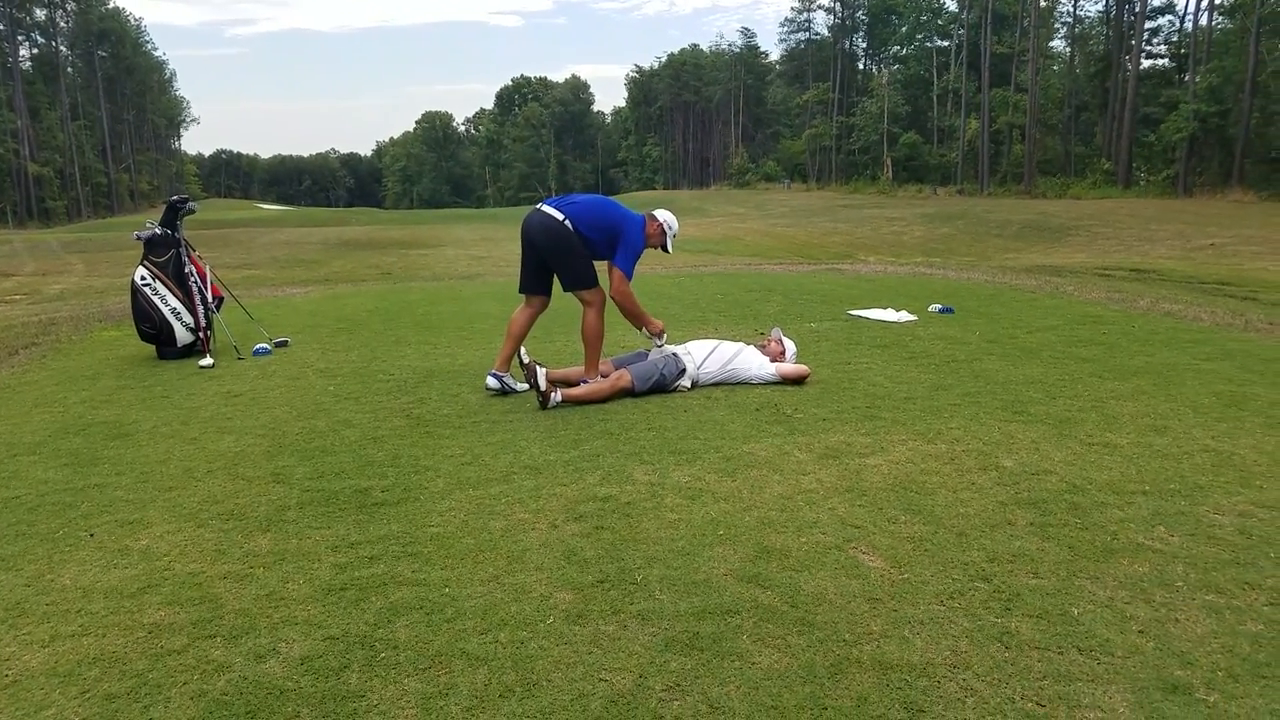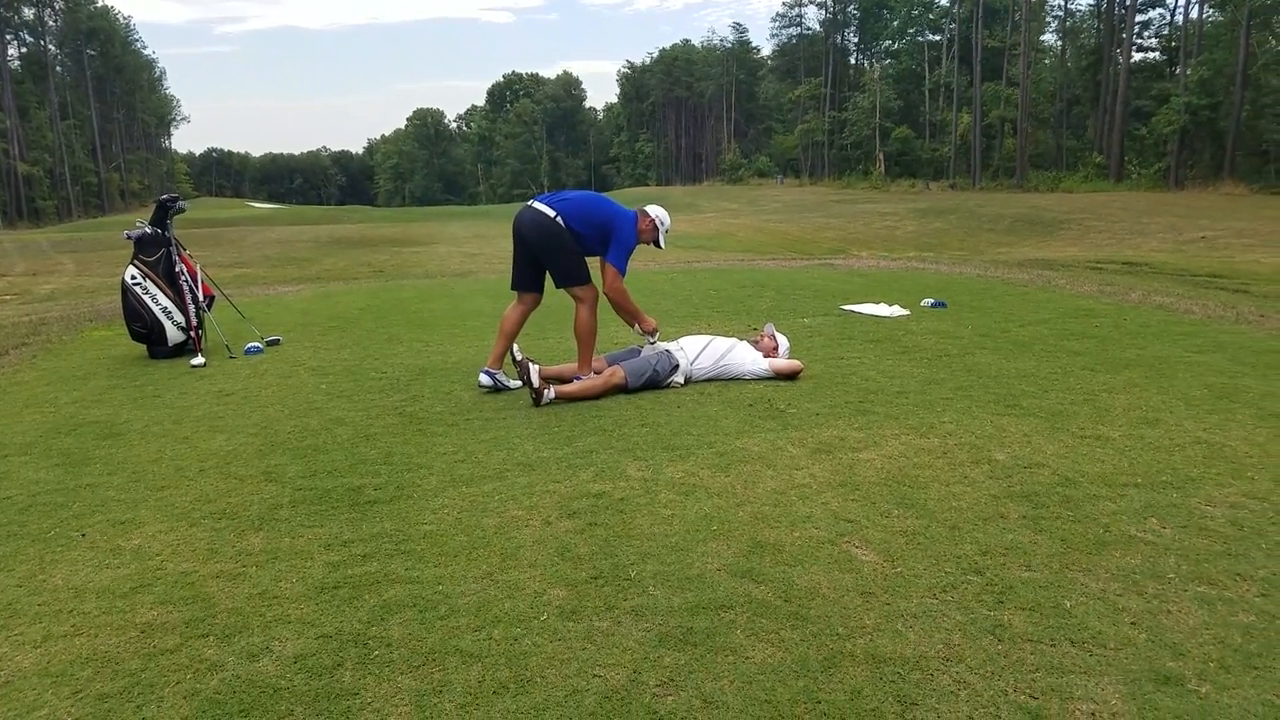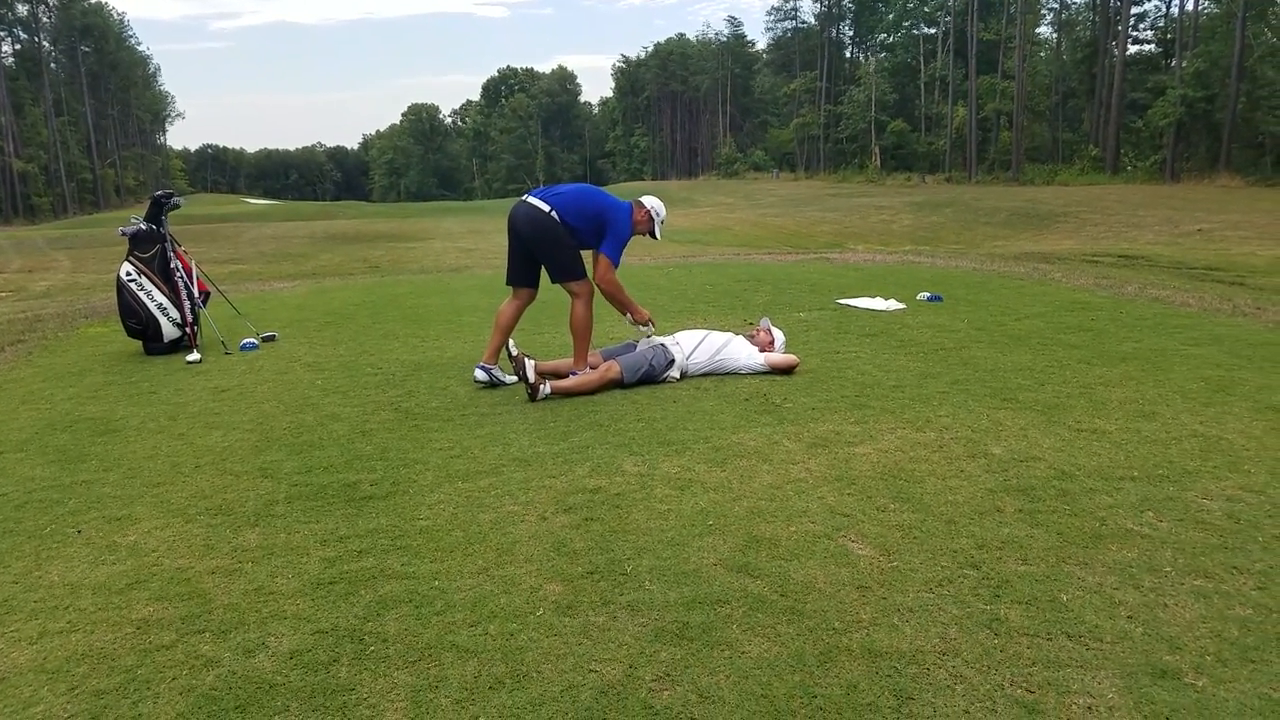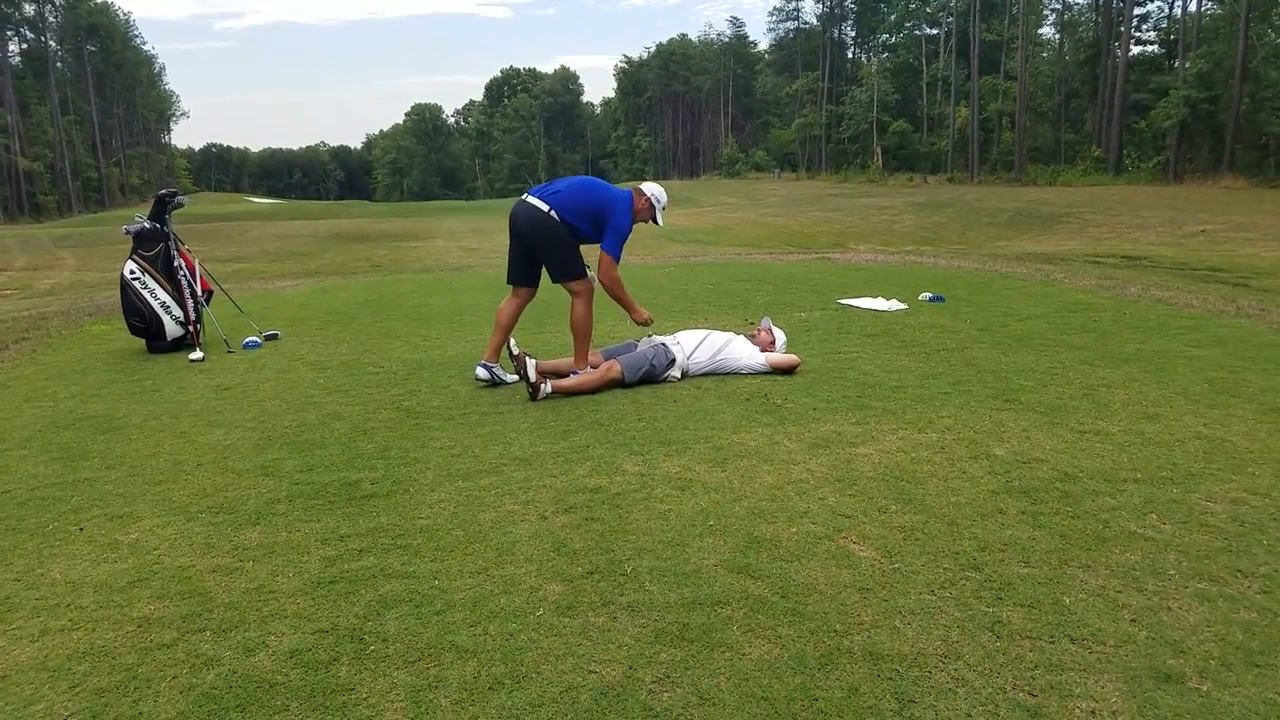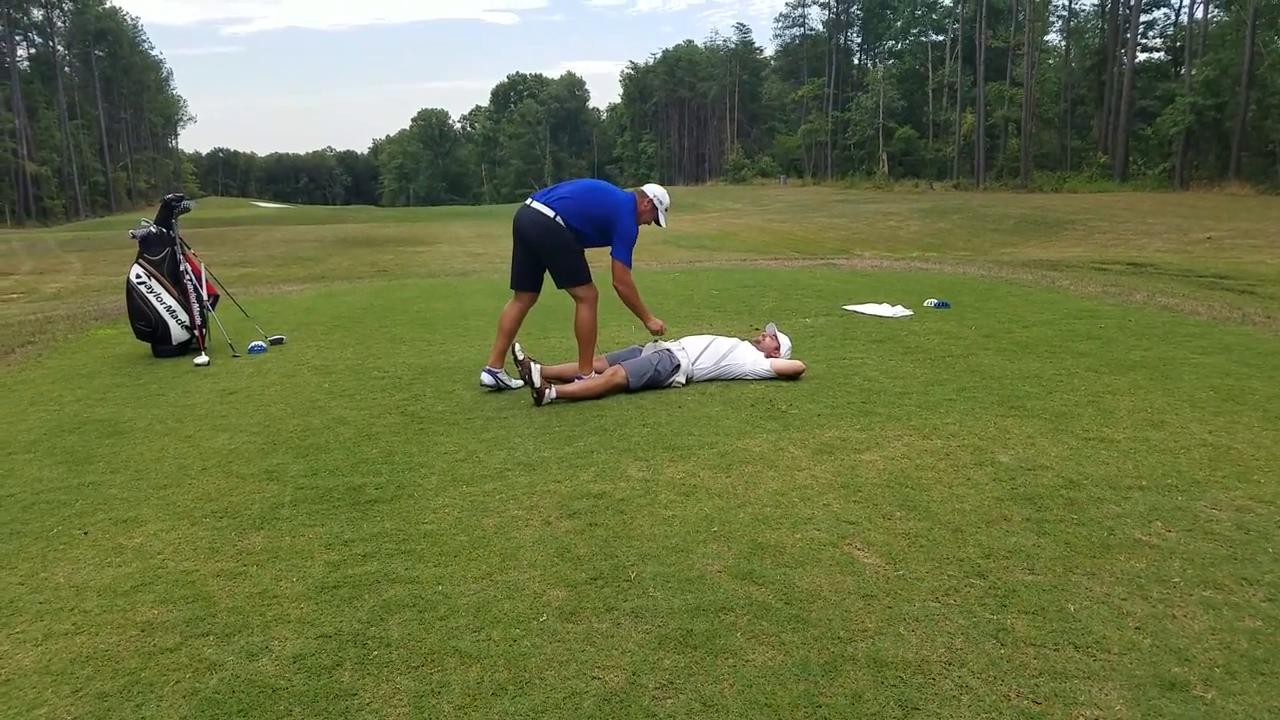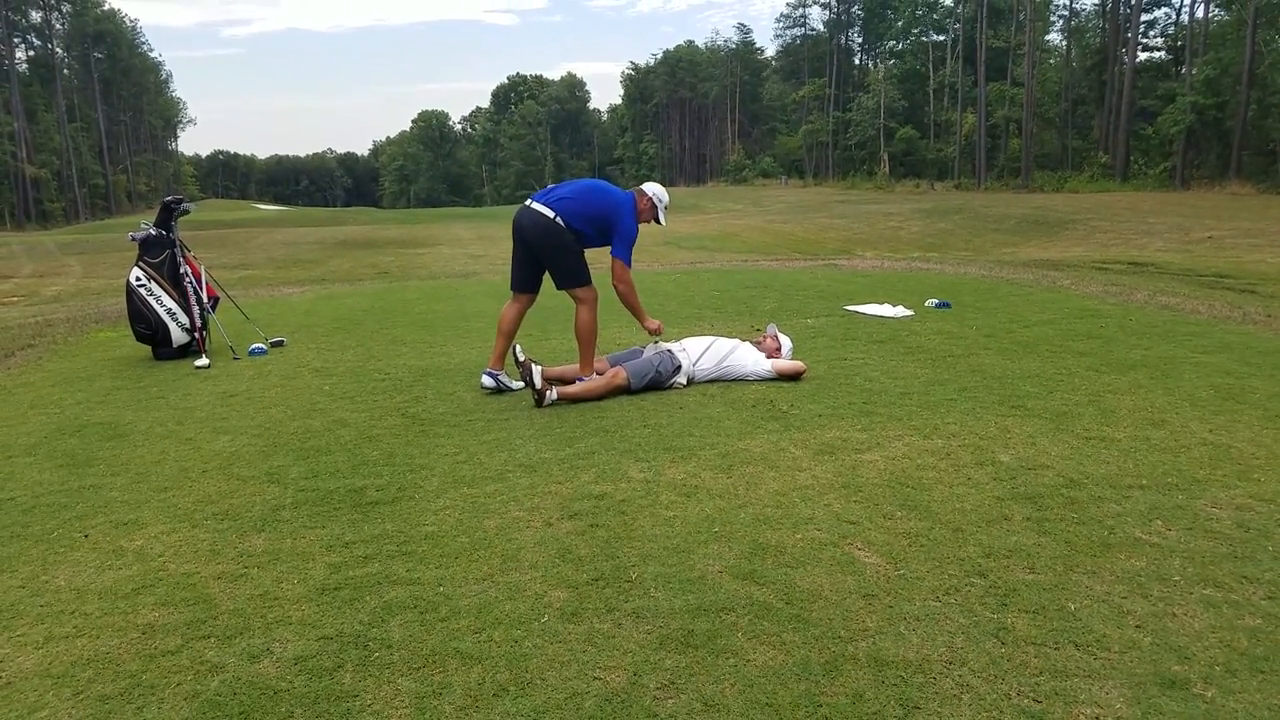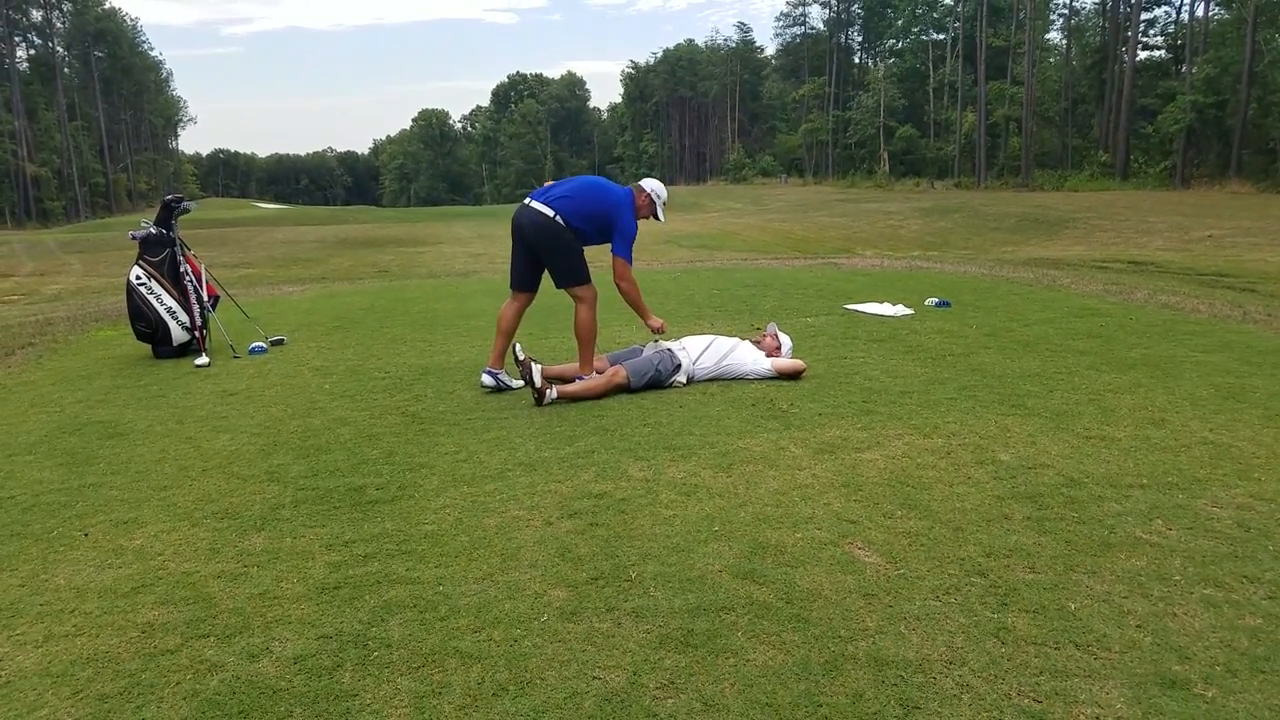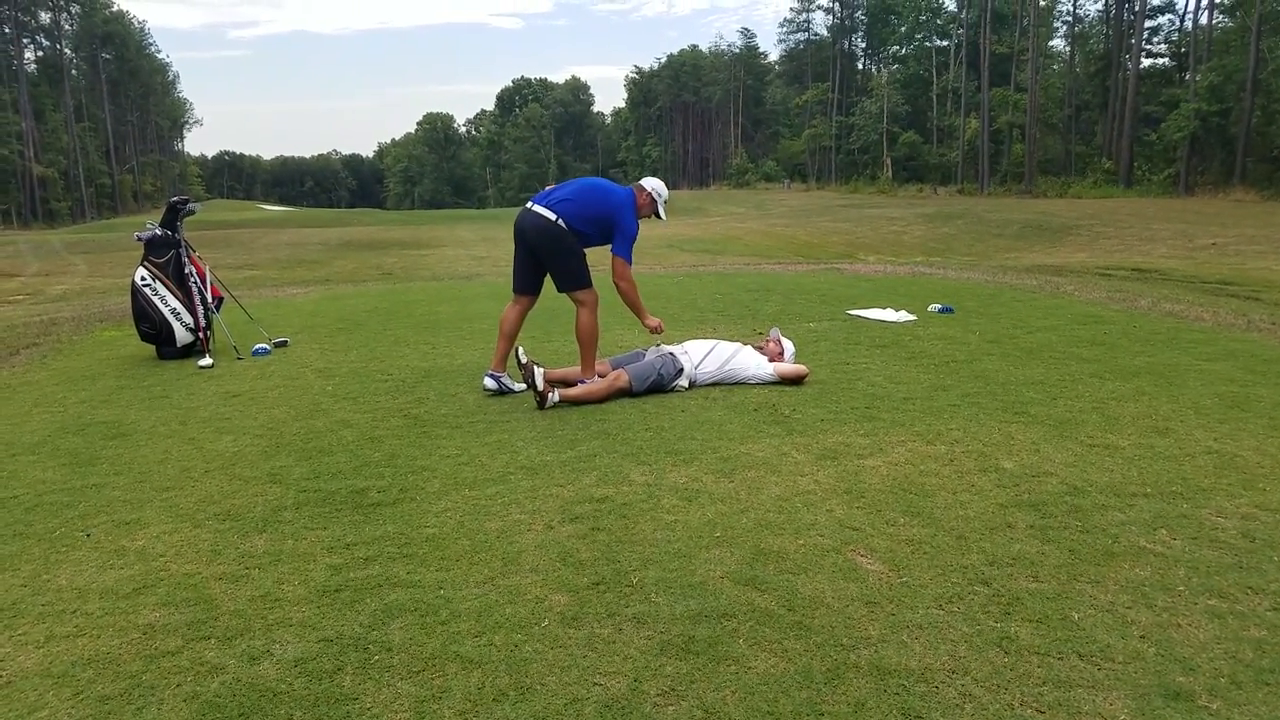
dt=0.3s
person 1, frame 1
left shoulder: (760, 366)
right shoulder: (746, 350)
left elbow: (803, 371)
left wrist: (788, 375)
left hip: (682, 368)
right hip: (675, 352)
left knee: (619, 380)
right knee: (605, 367)
left ankle: (555, 395)
right ankle: (544, 374)
person 1, frame 2
left shoulder: (753, 362)
right shoulder: (739, 345)
left elbow: (796, 366)
left wrist: (780, 368)
left hip: (675, 364)
right hip: (667, 348)
left knee: (612, 377)
right knee: (597, 364)
left ankle: (548, 392)
right ankle: (536, 371)
person 1, frame 3
left shoulder: (749, 356)
right shoulder: (735, 340)
left elbow: (792, 360)
left wrist: (776, 363)
left hip: (671, 359)
right hip: (664, 343)
left knee: (608, 372)
right knee: (593, 359)
left ankle: (544, 388)
right ankle: (533, 366)
person 1, frame 4
left shoulder: (751, 356)
right shoulder: (736, 340)
left elbow: (793, 360)
left wrist: (776, 358)
left hip: (672, 358)
right hip: (664, 342)
left knee: (609, 371)
right knee: (593, 358)
left ankle: (545, 386)
right ankle: (533, 365)
person 1, frame 5
left shoulder: (755, 362)
right shoulder: (741, 346)
left elbow: (798, 367)
left wrist: (783, 369)
left hip: (677, 364)
right hip: (670, 348)
left knee: (614, 376)
right knee: (599, 363)
left ankle: (550, 392)
right ankle: (539, 370)
person 1, frame 6
left shoulder: (756, 363)
right shoulder: (742, 347)
left elbow: (799, 367)
left wrist: (784, 371)
left hip: (677, 365)
right hip: (669, 349)
left knee: (615, 378)
right knee: (599, 365)
left ankle: (550, 394)
right ankle: (539, 372)
person 1, frame 7
left shoulder: (756, 362)
right shoulder: (742, 345)
left elbow: (799, 366)
left wrist: (786, 373)
left hip: (677, 364)
right hip: (670, 347)
left knee: (615, 376)
right knee: (599, 363)
left ankle: (550, 392)
right ankle: (539, 370)
person 1, frame 8
left shoulder: (759, 367)
right shoulder: (745, 351)
left elbow: (802, 371)
left wrist: (787, 379)
left hip: (680, 368)
right hip: (671, 352)
left knee: (617, 381)
right knee: (601, 367)
left ankle: (552, 395)
right ankle: (541, 374)
person 2, frame 1
left shoulder: (622, 223)
right shoulder: (634, 232)
left elbow: (618, 288)
right elbow: (618, 292)
left wrist: (642, 326)
right wrist: (649, 323)
left hip: (535, 221)
right hip: (556, 228)
left knee: (534, 304)
right knee: (594, 301)
left ankle: (499, 373)
right ankle: (590, 379)
person 2, frame 2
left shoulder: (613, 219)
right shoulder: (626, 228)
left elbow: (611, 286)
right elbow: (612, 289)
left wrist: (635, 324)
right wrist: (642, 319)
left hip: (527, 217)
right hip: (547, 225)
left knee: (526, 301)
right knee: (586, 298)
left ankle: (491, 370)
right ankle: (583, 375)
person 2, frame 3
left shoulder: (608, 210)
right shoulder: (621, 219)
left elbow: (602, 277)
right elbow: (603, 280)
left wrist: (627, 312)
right wrist: (635, 310)
left hip: (521, 212)
right hip: (543, 220)
left knee: (521, 296)
right knee: (582, 292)
left ankle: (487, 365)
right ankle: (579, 371)
person 2, frame 4
left shoulder: (609, 195)
right shoulder: (621, 211)
right elbow: (606, 275)
left wrist: (581, 267)
right wrist: (634, 310)
left hip: (522, 210)
right hip: (543, 219)
left knee: (521, 294)
right knee: (582, 291)
left ankle: (489, 364)
right ankle: (580, 370)
person 2, frame 5
left shoulder: (613, 197)
right shoulder: (625, 215)
right elbow: (621, 283)
right wrist: (648, 319)
left hip: (526, 215)
right hip: (548, 225)
left knee: (523, 298)
right knee: (586, 297)
left ankle: (493, 369)
right ankle: (584, 376)
person 2, frame 6
left shoulder: (609, 194)
right shoulder: (625, 215)
left elbow: (553, 189)
right elbow: (620, 281)
right wrist: (645, 319)
left hip: (525, 216)
right hip: (548, 226)
left knee: (521, 300)
right knee: (586, 298)
left ankle: (494, 372)
right ankle: (585, 377)
person 2, frame 7
left shoulder: (608, 191)
right shoulder: (624, 212)
left elbow: (549, 186)
right elbow: (622, 279)
right wrist: (648, 317)
left hip: (524, 214)
right hip: (548, 225)
left knee: (520, 298)
right knee: (585, 297)
left ankle: (494, 370)
right ankle: (585, 376)
person 2, frame 8
left shoulder: (607, 191)
right shoulder: (625, 211)
left elbow: (550, 190)
right elbow: (621, 279)
right wrist: (645, 317)
left hip: (526, 218)
right hip: (550, 228)
left knee: (522, 301)
right knee: (586, 301)
left ankle: (496, 374)
right ankle: (588, 380)
